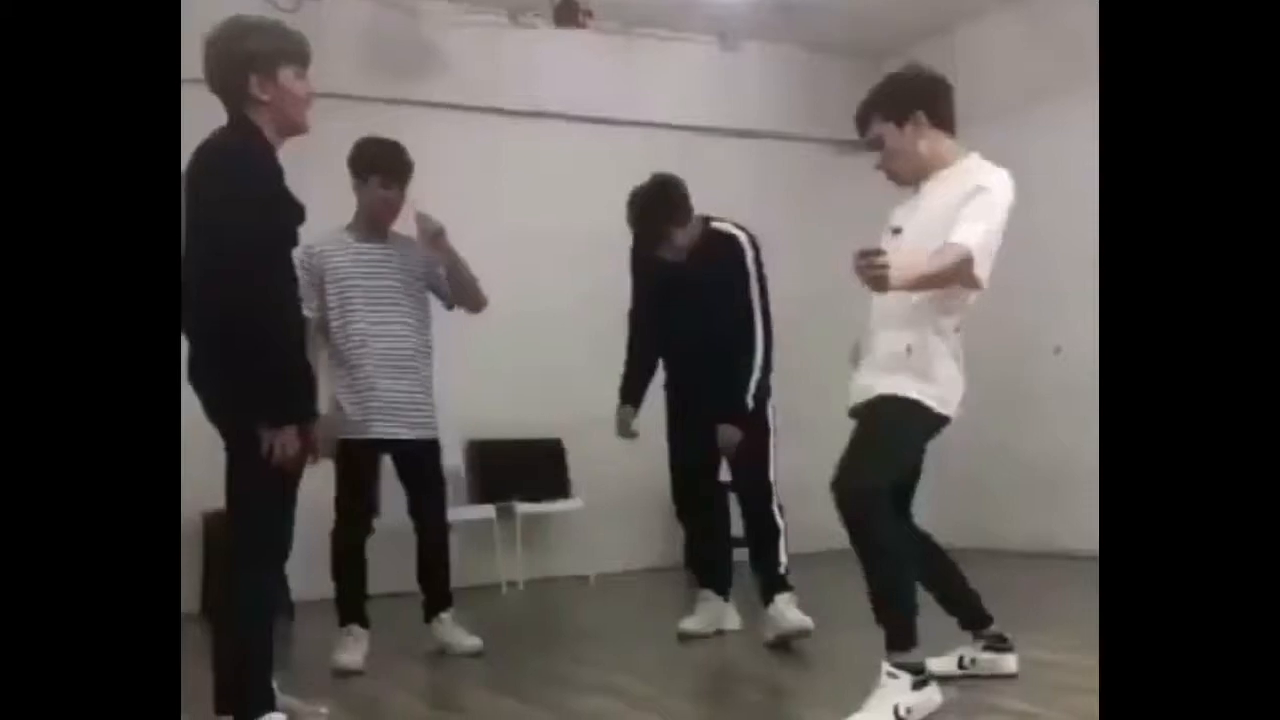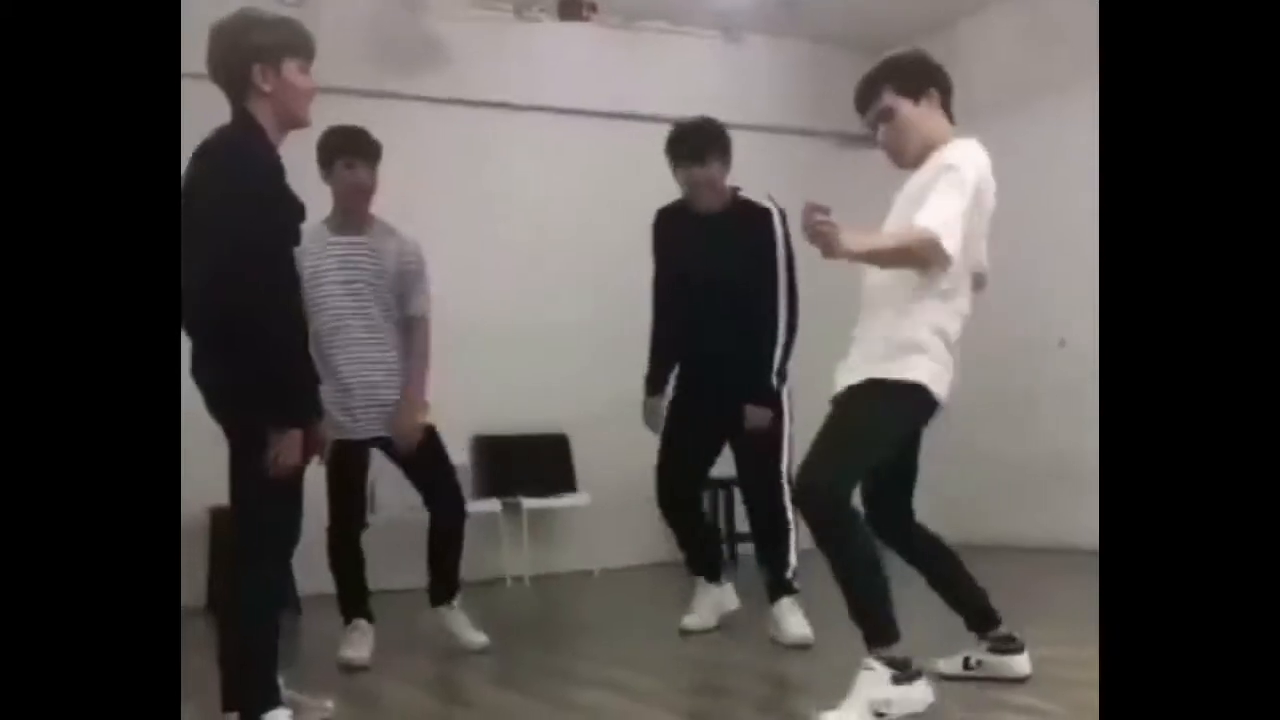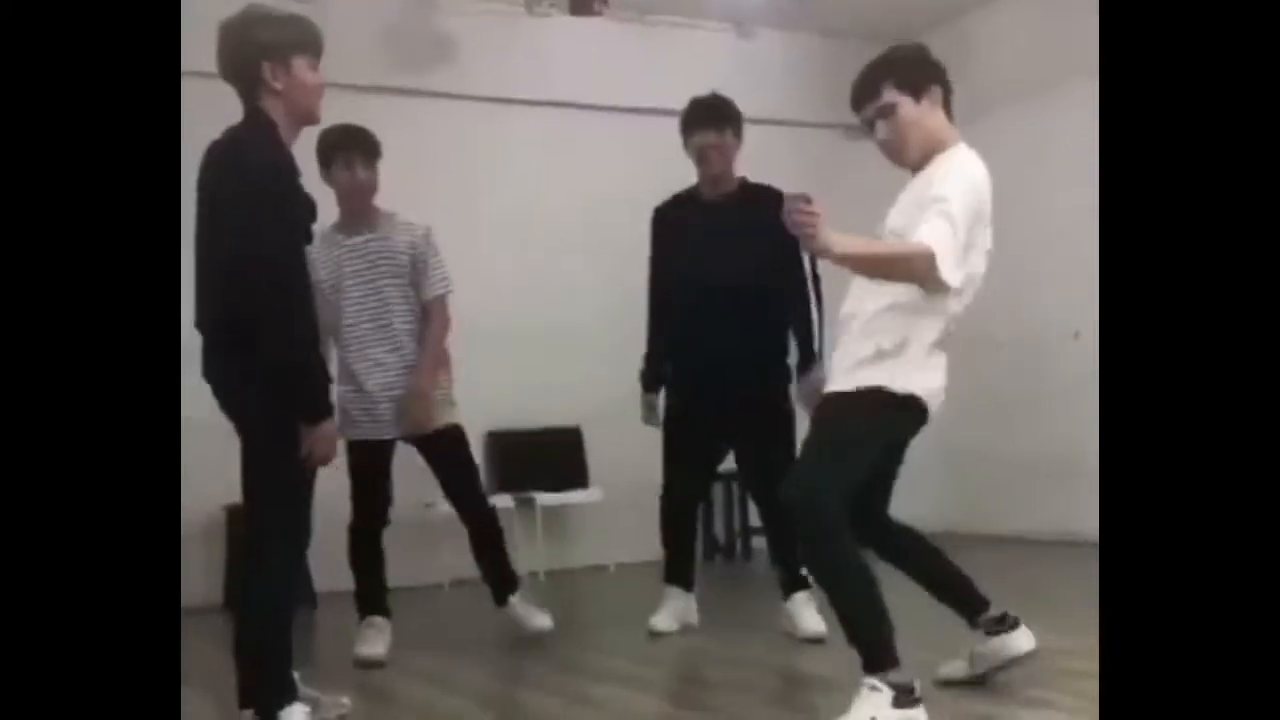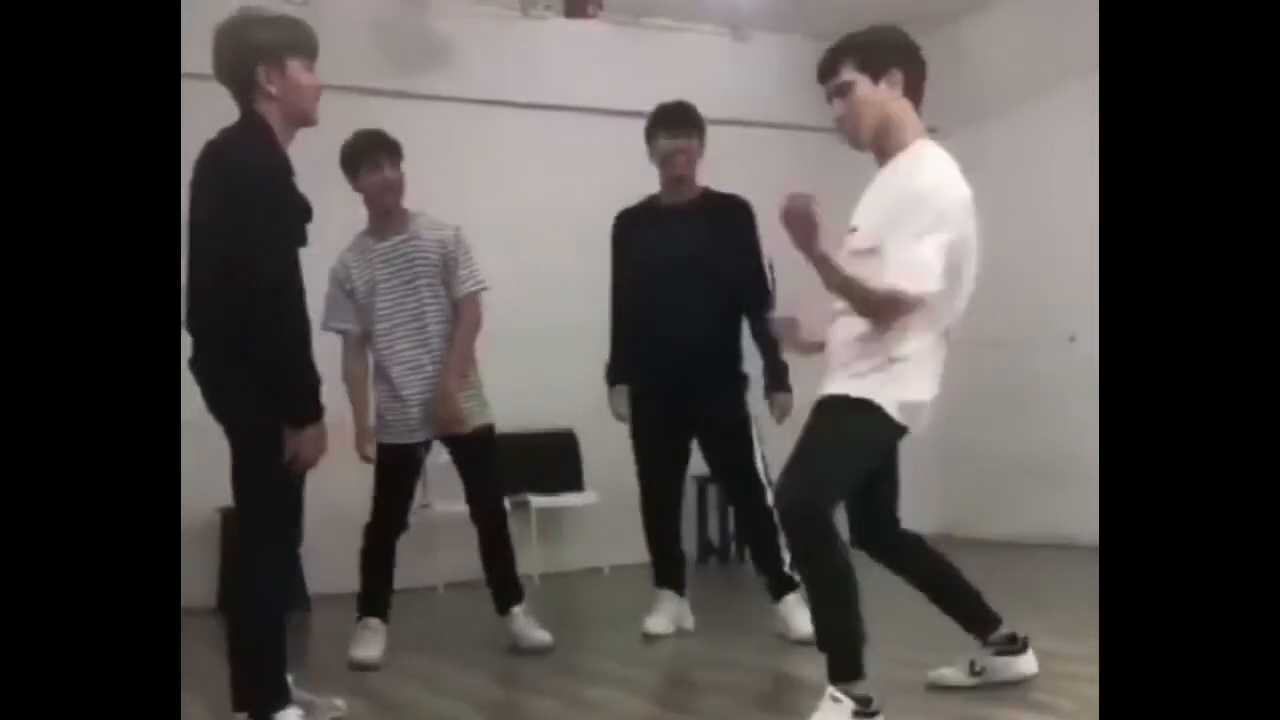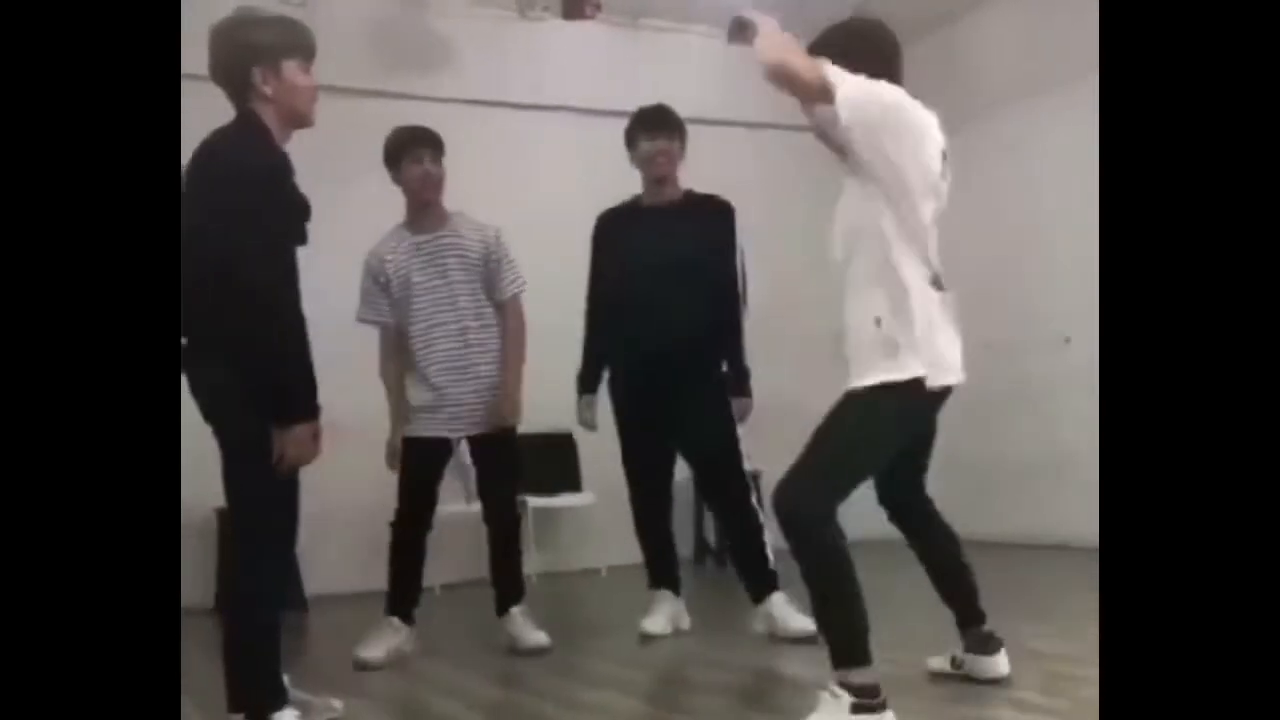
dt=0.3s
person 1, frame 1
left shoulder: (231, 162)
right shoulder: (241, 165)
right elbow: (250, 293)
left wrist: (295, 402)
right wrist: (281, 408)
left hip: (249, 381)
right hip: (253, 386)
left knee: (259, 542)
right knee: (259, 544)
person 1, frame 2
left shoulder: (233, 159)
right shoulder: (243, 162)
right elbow: (256, 295)
left wrist: (297, 403)
right wrist: (287, 411)
left hip: (250, 376)
right hip: (254, 381)
left knee: (264, 538)
right knee: (264, 540)
person 1, frame 3
left shoulder: (245, 156)
right shoulder: (256, 160)
right elbow: (275, 292)
left wrist: (310, 398)
right wrist: (313, 406)
left hip: (257, 371)
right hip: (267, 378)
left knee: (277, 535)
right knee: (277, 538)
person 1, frame 4
left shoulder: (239, 158)
right shoulder: (251, 162)
right elbow: (269, 295)
left wrist: (298, 400)
right wrist: (302, 408)
left hip: (246, 374)
right hip: (255, 380)
left knee: (268, 536)
right knee: (268, 539)
person 1, frame 5
left shoulder: (234, 158)
right shoulder: (249, 162)
right elbow: (264, 296)
left wrist: (294, 401)
right wrist: (293, 407)
left hip: (237, 374)
right hip: (246, 380)
left knee: (264, 537)
right knee: (262, 539)
person 2, frame 1
left shoulder: (985, 182)
right shoulder: (915, 201)
left elbow: (966, 265)
left wrist: (902, 277)
left hip: (917, 381)
right hip: (884, 381)
left knee: (857, 492)
right knee: (892, 518)
right ankle: (989, 640)
person 2, frame 2
left shoulder: (961, 161)
right shoulder: (936, 176)
left elbow: (929, 249)
right elbow: (972, 274)
left wrist: (850, 244)
left hip: (898, 370)
right hip: (884, 369)
left knee: (817, 490)
right knee: (890, 518)
right ankle: (998, 644)
person 2, frame 3
left shoulder: (959, 174)
right shoulder: (932, 182)
left elbow: (926, 264)
left wrist: (834, 245)
left hip: (884, 379)
right hip: (874, 375)
left knee: (808, 502)
right knee: (865, 523)
right ankle: (995, 625)
person 2, frame 4
left shoulder: (928, 180)
right shoulder: (894, 178)
left elbow: (894, 304)
left wrist: (815, 253)
right wrist: (823, 337)
left hip: (882, 385)
right hip: (865, 378)
left knee: (801, 504)
right knee: (875, 528)
right ankle: (1003, 644)
person 2, frame 5
left shoulder: (893, 112)
right shoulder: (913, 131)
left elbow: (787, 69)
left wrist: (765, 27)
left hip: (901, 361)
right hip: (916, 358)
left knee: (801, 504)
right knee: (905, 498)
right ankle: (981, 644)
person 3, frame 1
left shoulder: (418, 254)
right shoulder: (319, 256)
left elbow: (475, 303)
left wrist: (444, 246)
left hip: (416, 415)
right hip: (354, 415)
left knee: (432, 519)
right knee: (352, 523)
left ankle: (439, 614)
right ankle: (353, 627)
person 3, frame 2
left shoulder: (401, 249)
right shoulder: (302, 252)
left elbow: (417, 332)
left wrist: (413, 403)
left hip: (399, 408)
right hip: (337, 412)
left knee: (447, 499)
right knee: (345, 522)
left ankle: (445, 602)
right ankle: (358, 623)
person 3, frame 3
left shoulder: (413, 237)
right shoulder: (317, 257)
left elbow: (438, 316)
left wrist: (419, 387)
left hip: (427, 401)
right hip: (362, 410)
left knee: (472, 502)
right knee: (367, 519)
left ankle: (511, 597)
right ankle: (375, 618)
person 3, frame 4
left shoulder: (444, 237)
right shoulder: (349, 265)
left elbow: (470, 314)
right elbow: (354, 349)
left wrist: (448, 384)
right wrist: (361, 420)
left hip: (461, 403)
right hip: (398, 415)
left knee: (489, 512)
right knee: (385, 519)
left ankle: (513, 609)
right ankle: (372, 620)
person 3, frame 5
left shoulder: (483, 237)
right shoulder: (384, 257)
left elbow: (512, 315)
right elbow: (390, 345)
left wrist: (510, 385)
right wrist: (396, 422)
left hip: (491, 404)
right hip: (426, 410)
left knee: (503, 512)
right knee: (411, 516)
left ankle: (512, 610)
right ankle: (396, 622)
person 4, frame 1
left shoulder: (735, 246)
right shoulder: (646, 253)
left elbow: (758, 335)
right elbow: (644, 327)
left wrist: (738, 411)
right wrist: (630, 396)
left hip: (741, 390)
right hip: (685, 391)
left knee: (756, 489)
right knee: (693, 494)
left ankle: (779, 600)
right ankle: (715, 597)
person 4, frame 2
left shoulder: (762, 220)
right shoulder: (668, 224)
left elbow: (779, 310)
right elbow: (665, 309)
left wrist: (765, 391)
right wrist: (655, 383)
left hip: (753, 384)
right hip: (696, 382)
left knee: (767, 491)
right knee: (674, 485)
left ankle: (783, 599)
right ankle: (713, 583)
person 4, frame 3
left shoulder: (771, 207)
right shoulder: (670, 217)
left elbow: (801, 289)
right elbow: (662, 304)
left wrist: (810, 361)
right wrist: (652, 379)
left hip: (761, 378)
right hip: (694, 381)
left knee: (777, 488)
right knee: (679, 492)
left ankle: (797, 594)
right ankle: (679, 592)
person 4, frame 4
left shoulder: (732, 214)
right shoulder: (631, 224)
left elbow: (757, 300)
right elbow: (623, 308)
left wrist: (777, 373)
right wrist: (618, 376)
left hip: (719, 380)
right hip: (654, 384)
left knee: (748, 487)
right knee: (658, 494)
left ankle: (786, 596)
right ankle: (671, 595)
person 4, frame 5
left shoulder: (714, 215)
right shoulder: (613, 226)
left elbow: (729, 304)
right elbow: (600, 310)
left wrist: (739, 379)
right wrist: (589, 382)
left hip: (700, 380)
right hip: (636, 386)
left knee: (729, 487)
right knee: (649, 495)
left ankle: (768, 596)
right ankle: (667, 596)
